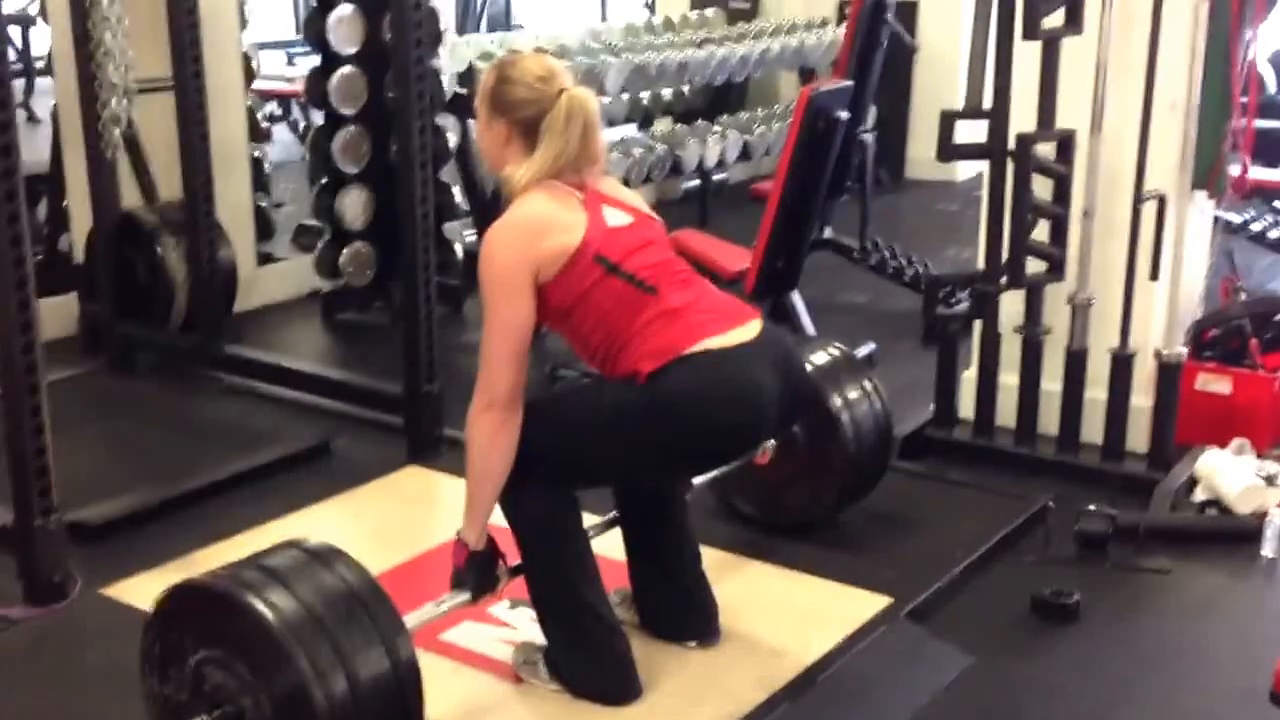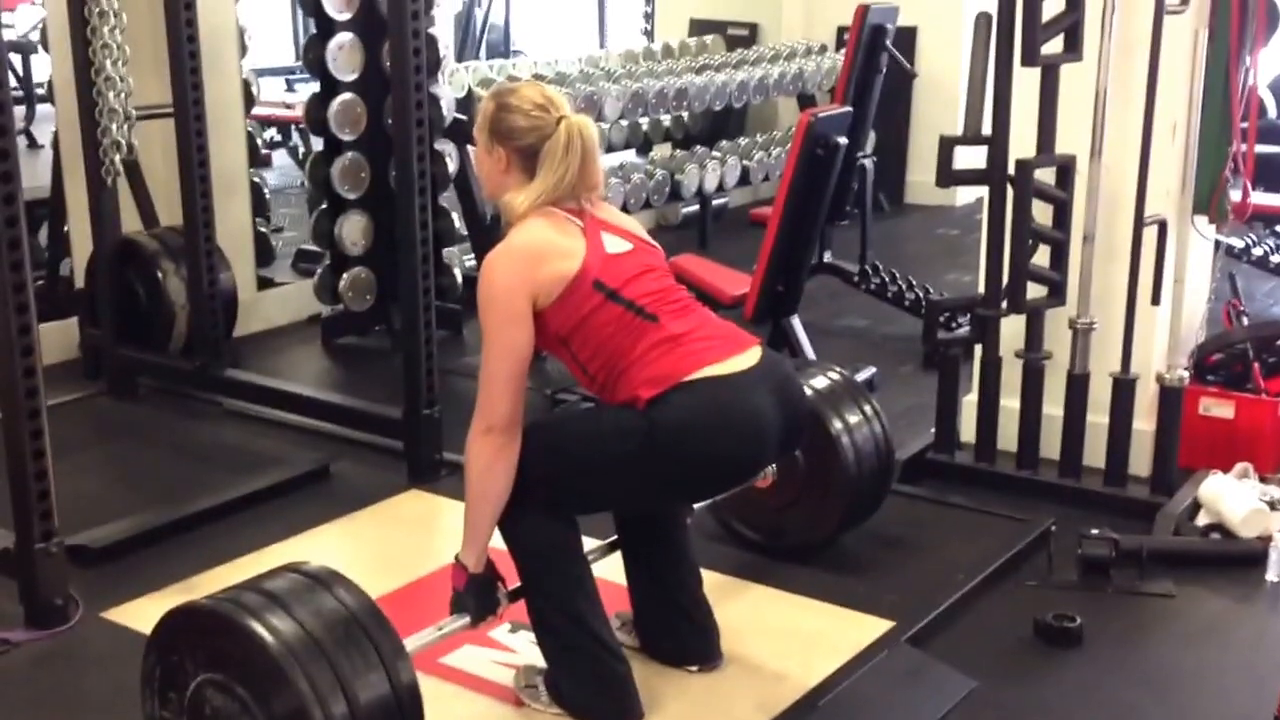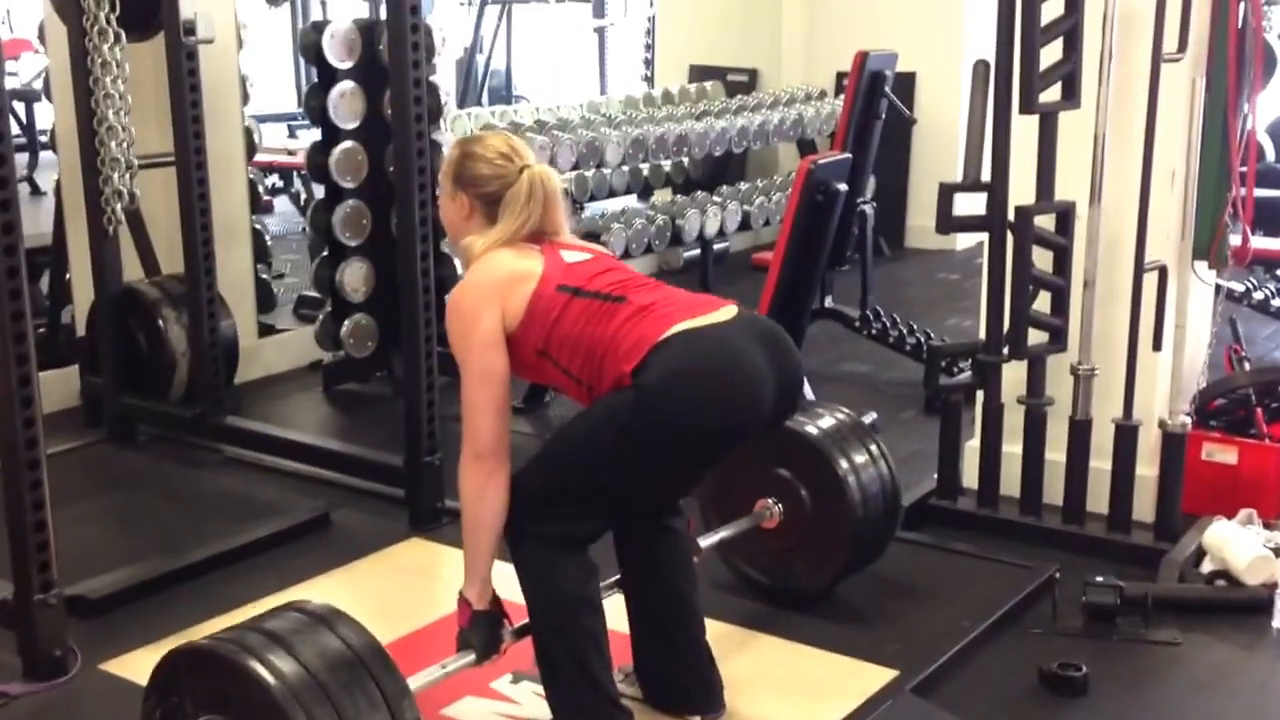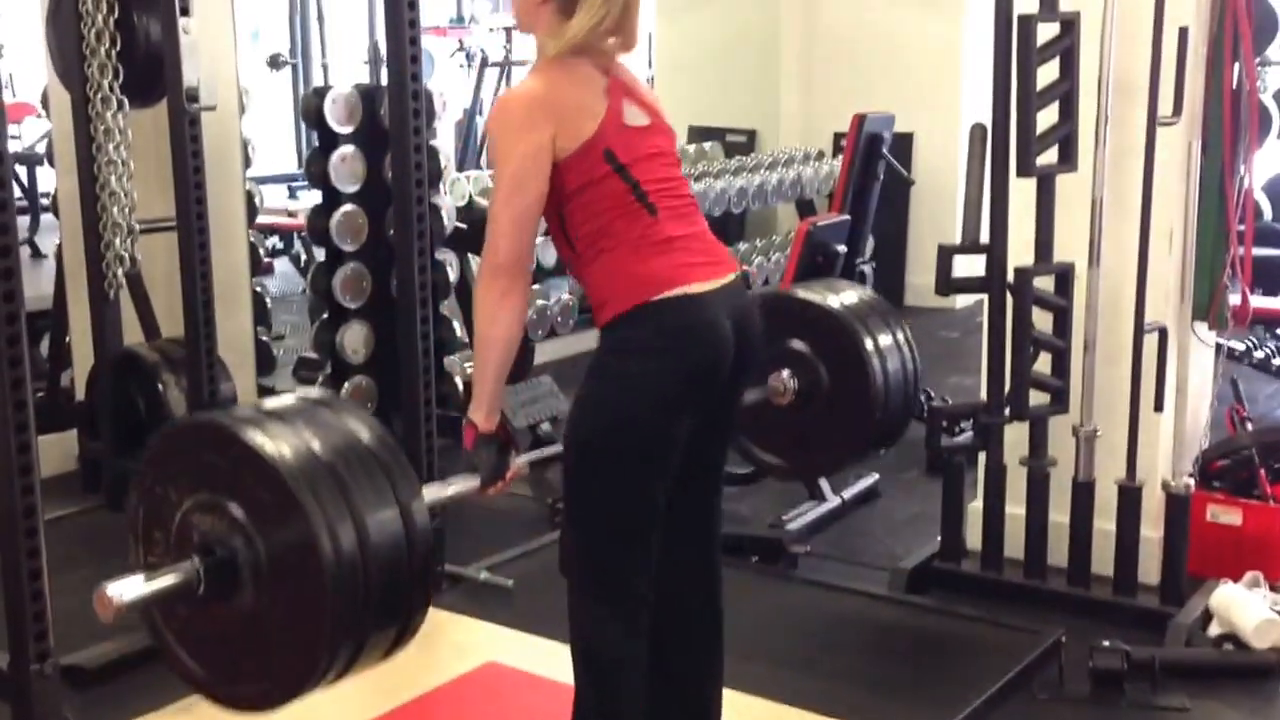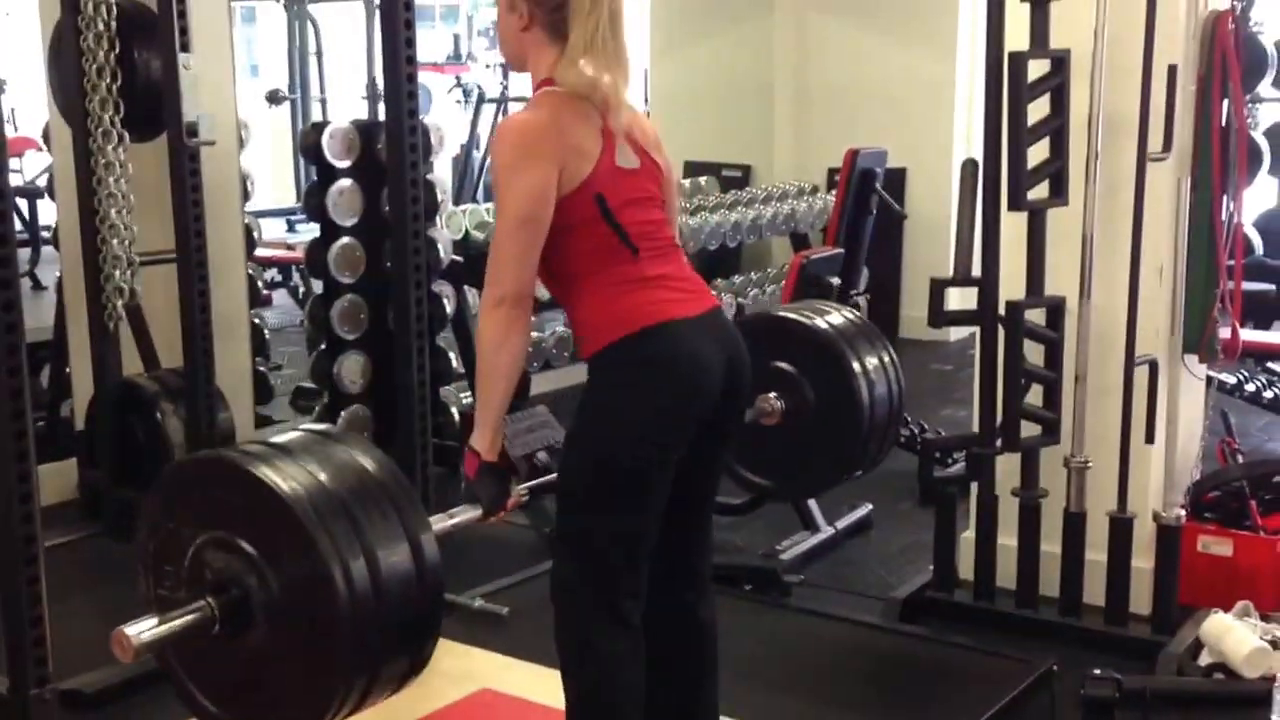
dt=1s
person 1, frame 1
left shoulder: (514, 232)
right shoulder: (610, 193)
left elbow: (498, 404)
left wrist: (473, 536)
left hip: (710, 394)
right hip: (772, 365)
left knee: (525, 454)
right knee: (631, 419)
left ankle: (591, 664)
right ankle: (677, 609)
person 1, frame 2
left shoulder: (515, 258)
right shoulder: (610, 219)
left elbow: (497, 429)
left wrist: (472, 562)
left hip: (710, 422)
right hip: (774, 393)
left knee: (524, 479)
right knee: (631, 446)
right ankle: (679, 634)
person 1, frame 3
left shoulder: (477, 292)
right shoulder: (568, 251)
left elbow: (485, 457)
left wrist: (476, 594)
left hip: (698, 378)
right hip: (768, 355)
left knee: (540, 519)
right knee: (637, 492)
person 1, frame 4
left shoulder: (532, 101)
right shoulder: (630, 84)
left elbow: (505, 272)
left wrist: (484, 420)
left hip: (655, 332)
right hip: (729, 313)
left knee: (606, 567)
right knee: (686, 548)
person 1, frame 5
left shoulder: (530, 133)
right shoulder: (628, 117)
left elbow: (508, 302)
left wrist: (485, 445)
left hip: (647, 367)
right hip: (716, 347)
left knee: (595, 597)
right knee: (678, 579)
